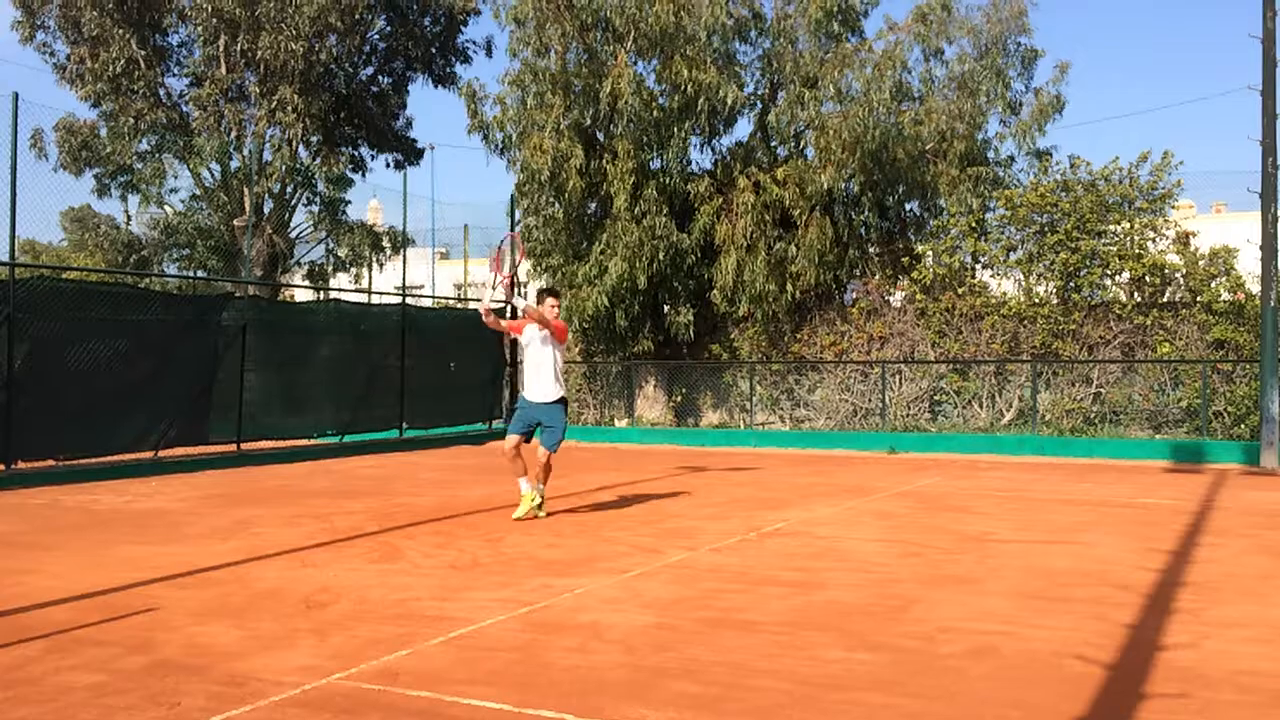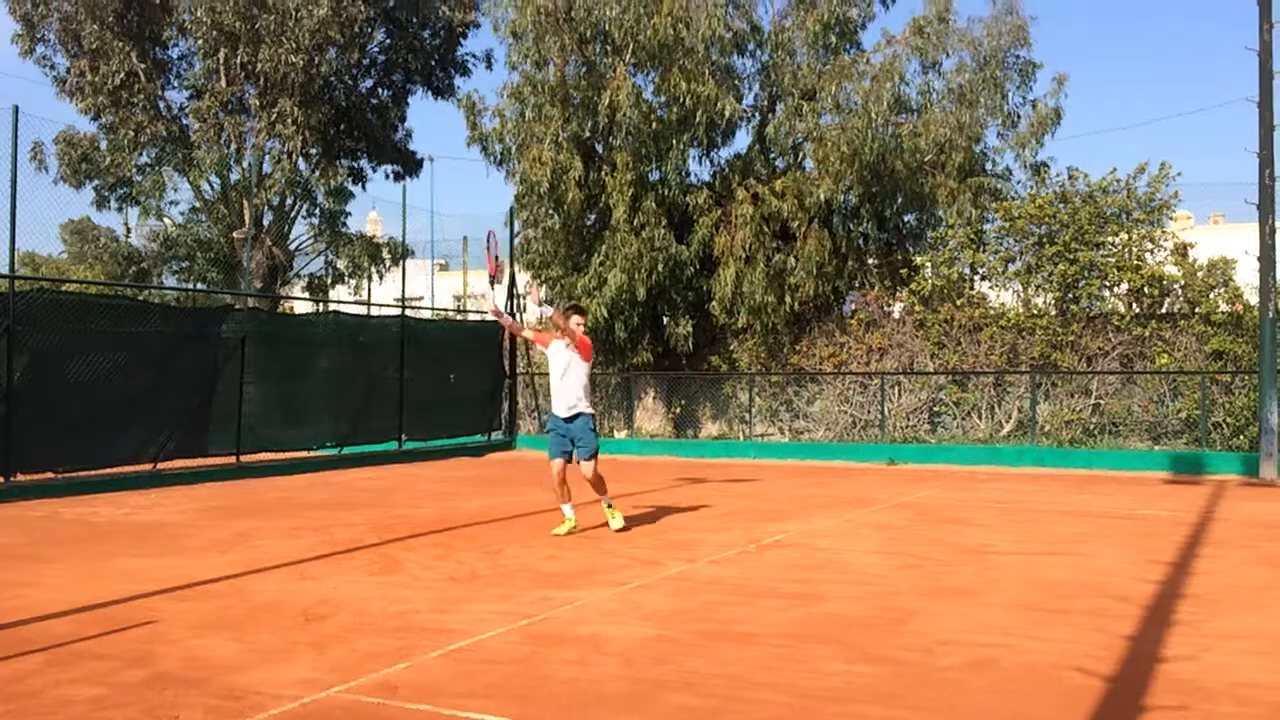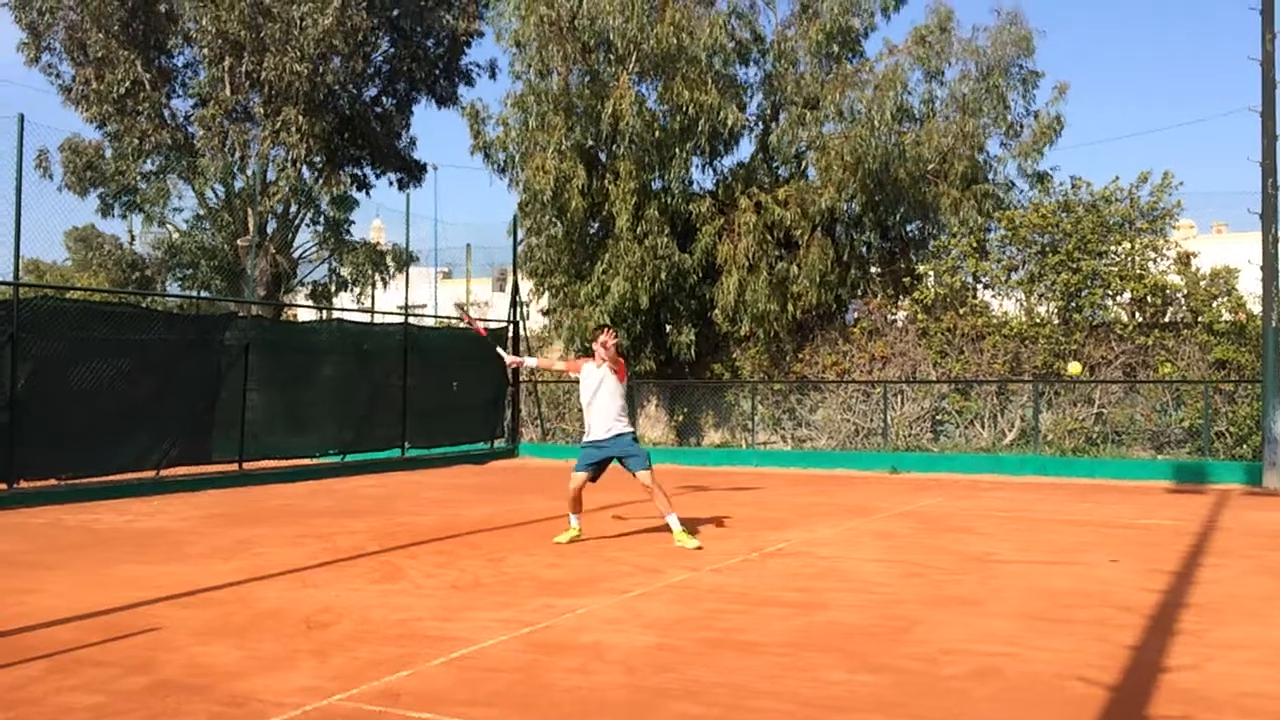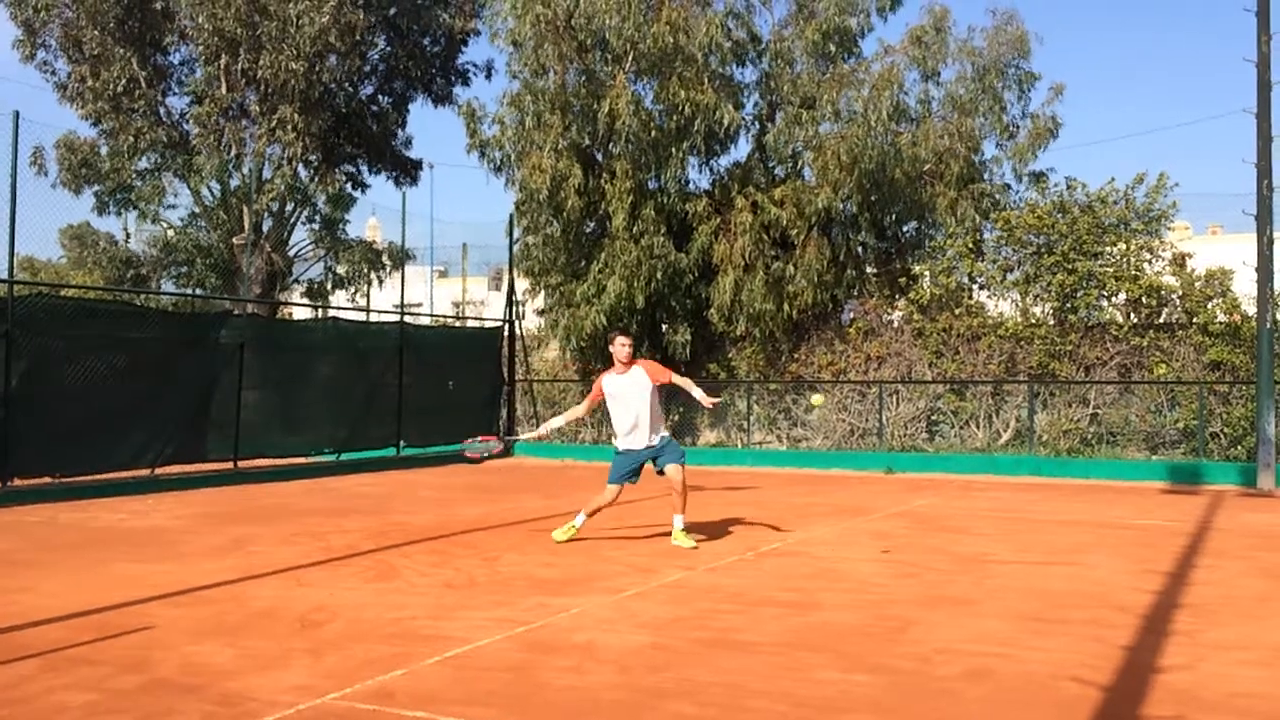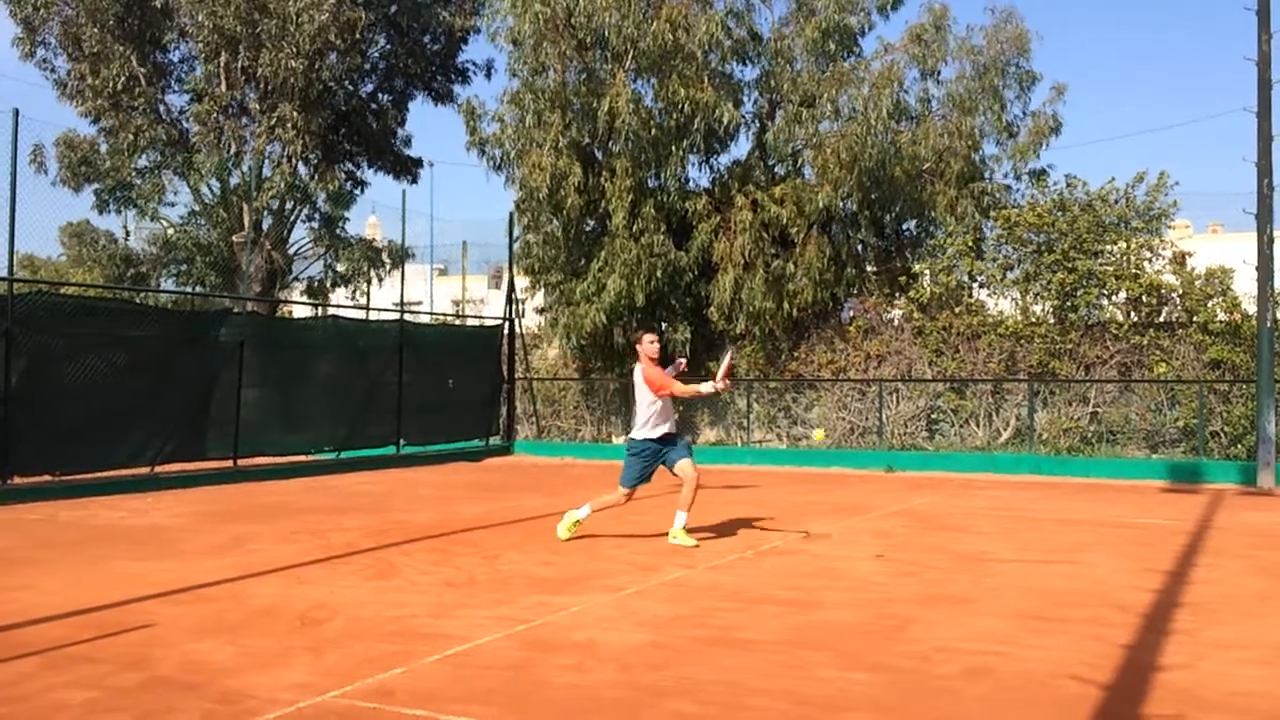
dt=0.2s
person 1, frame 1
left shoulder: (560, 328)
right shoulder: (525, 325)
left elbow: (542, 321)
right elbow: (497, 324)
left wrist: (514, 296)
right wrist: (488, 313)
left hip: (553, 403)
right hip: (528, 400)
left knee: (542, 458)
right knee: (510, 446)
left ankle: (538, 497)
right ankle: (528, 495)
person 1, frame 2
left shoulder: (584, 344)
right shoulder: (552, 341)
left elbow: (565, 329)
right elbow: (521, 331)
left wrist: (541, 306)
right wrist: (501, 315)
left hip: (581, 417)
right hip: (558, 419)
left knee: (589, 474)
right knee: (557, 471)
left ankle: (608, 506)
right ankle: (570, 519)
person 1, frame 3
left shoulder: (618, 366)
right shoulder: (583, 365)
left elbow: (611, 358)
right elbow: (556, 364)
left wrist: (609, 349)
right wrist: (524, 361)
left hip: (621, 436)
right hip: (594, 440)
left knee: (648, 482)
right knee: (575, 485)
left ankle: (678, 530)
right ankle: (574, 528)
person 1, frame 4
left shoulder: (646, 367)
right shoulder: (604, 381)
left elbow: (679, 379)
right elbow: (584, 408)
left wrist: (701, 395)
right wrist: (553, 423)
left hip: (659, 439)
right hip: (628, 446)
left knee: (678, 479)
right knee: (609, 496)
left ankle: (678, 531)
right ankle: (575, 524)
person 1, frame 5
left shoulder: (652, 365)
right shoulder: (648, 373)
right elbow: (683, 391)
left wrist: (674, 368)
right wrist: (710, 386)
left hip: (667, 437)
right hip: (644, 443)
left knee: (691, 475)
right knee: (623, 495)
left ankle: (677, 530)
right ankle: (575, 516)
